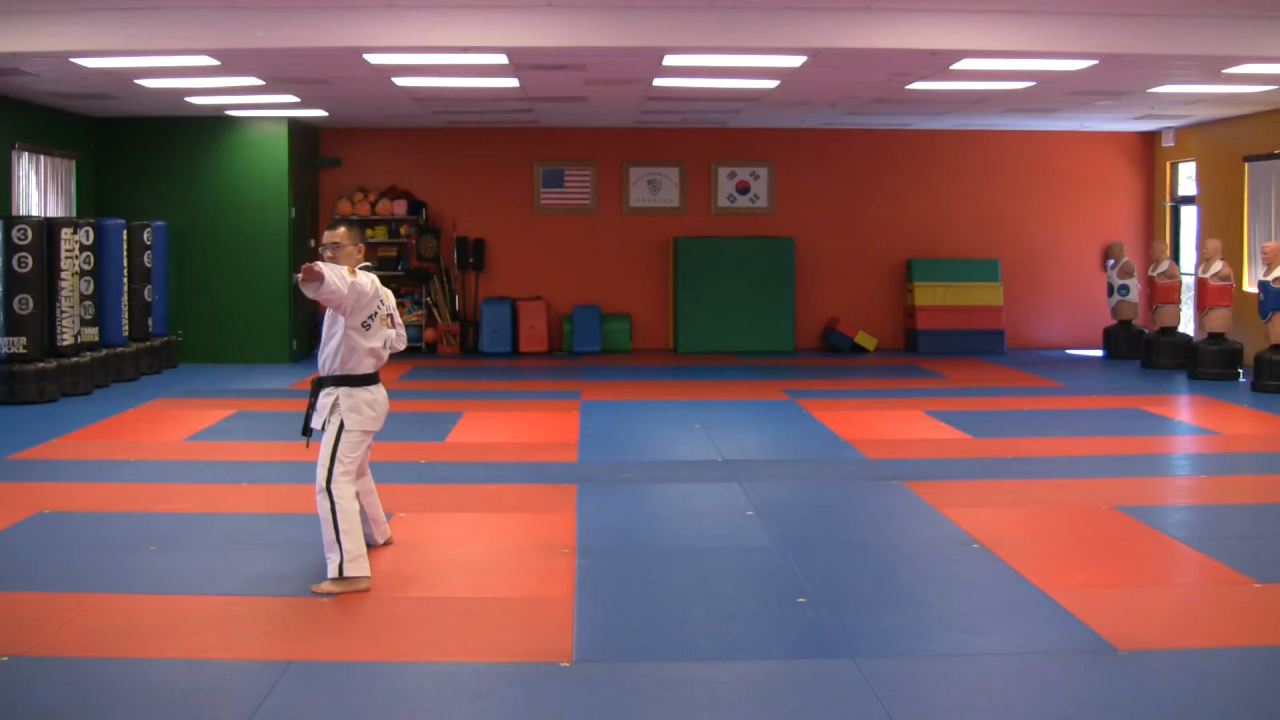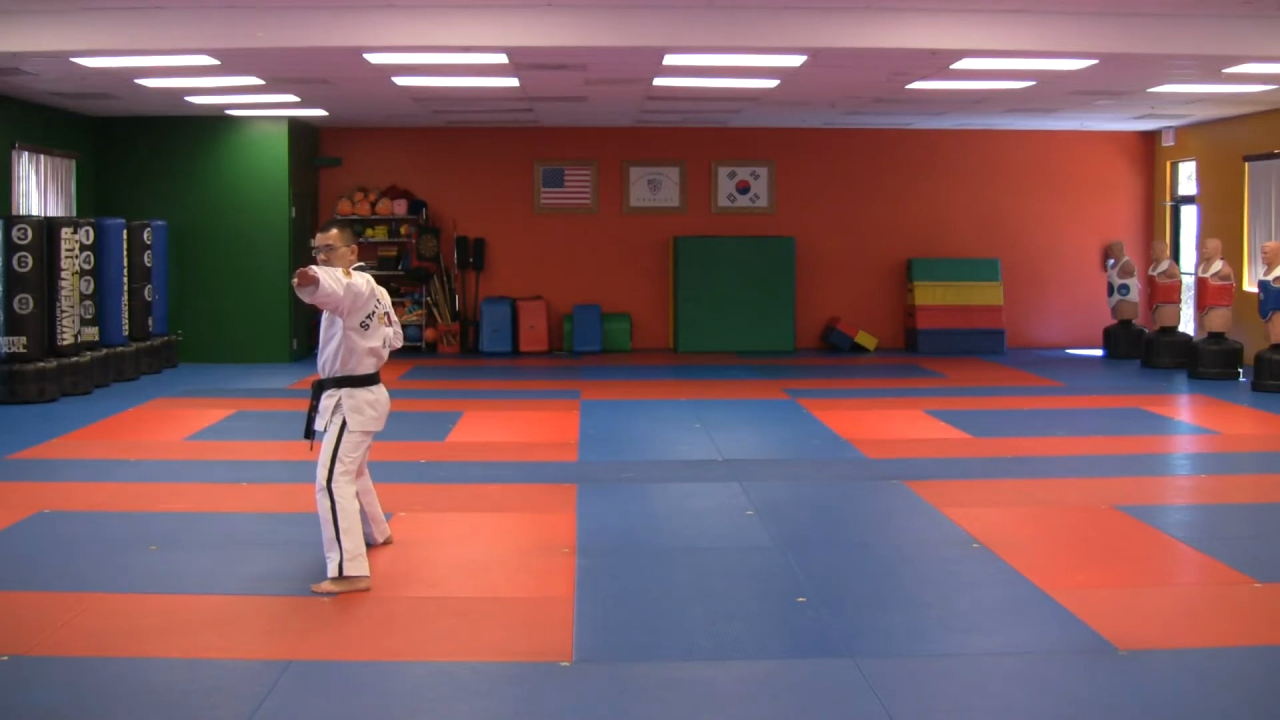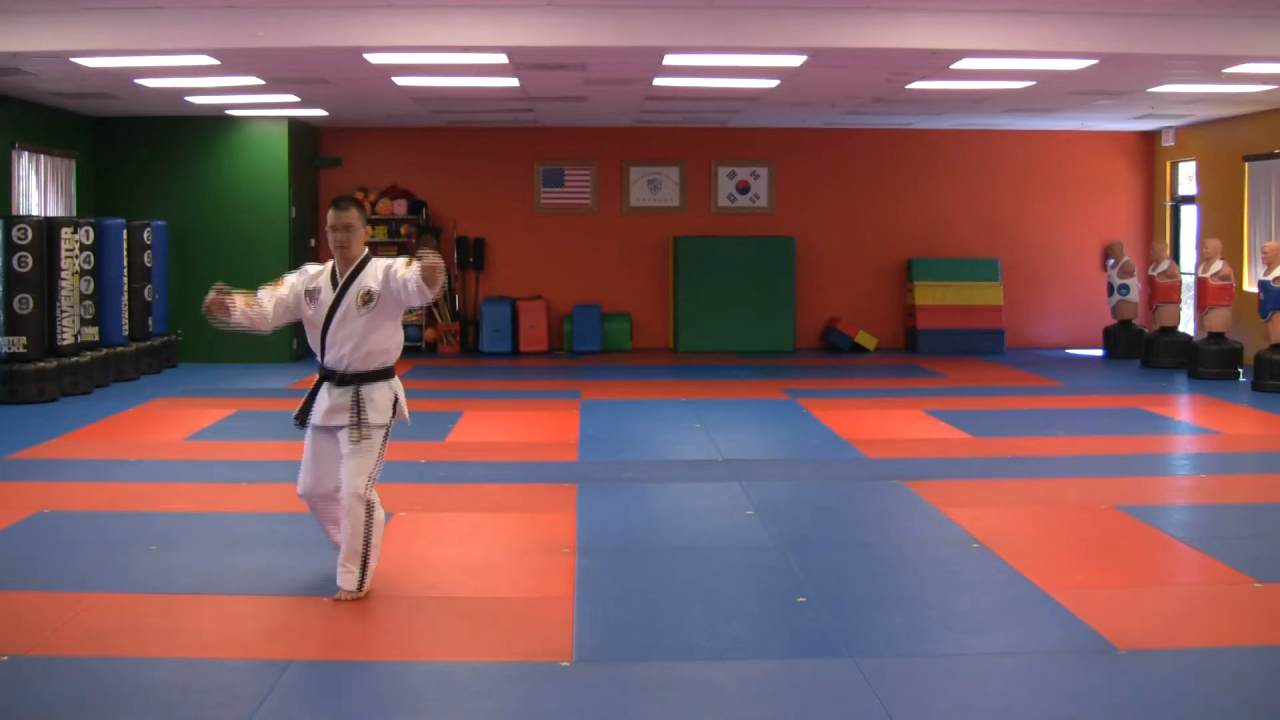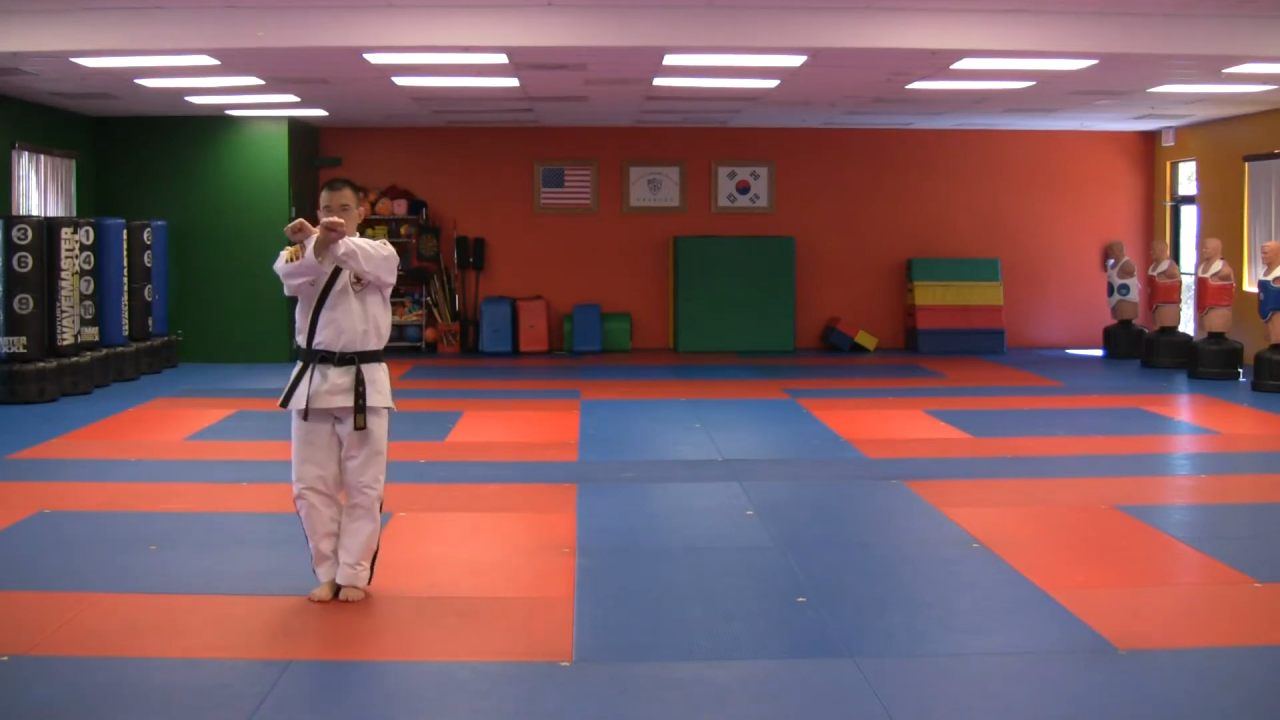
dt=1s
person 1, frame 1
left shoulder: (360, 283)
right shoulder: (378, 290)
left elbow: (339, 284)
right elbow: (397, 339)
left wrist: (317, 277)
right wrist: (365, 341)
left hip: (349, 398)
right hip: (363, 392)
left knee: (332, 480)
right knee: (353, 470)
left ankle: (350, 572)
right ankle: (376, 533)
person 1, frame 2
left shoulder: (356, 284)
right shoulder: (371, 289)
left elbow: (335, 285)
right elbow: (394, 336)
left wrist: (313, 280)
right wrist: (356, 339)
left hip: (351, 399)
right hip: (358, 394)
left knee: (332, 479)
right knee: (352, 470)
left ankle: (350, 571)
right ankle: (376, 532)
person 1, frame 3
left shoulder: (387, 273)
right shoulder: (309, 278)
left elbow: (417, 288)
right elbow: (266, 308)
left wrist: (431, 275)
right wrist: (230, 307)
left hip: (372, 397)
right hip: (327, 395)
left knee: (355, 488)
right knee: (314, 486)
left ankle: (352, 579)
right ankle: (352, 543)
person 1, frame 4
left shoulder: (379, 254)
right shoulder: (304, 255)
left elbow: (369, 262)
right elbow: (290, 270)
left wrist: (329, 240)
right wrist: (318, 244)
left hip: (363, 382)
right hip: (313, 381)
left knee: (363, 486)
right knee: (312, 485)
left ankle: (353, 575)
right ankle: (328, 573)
